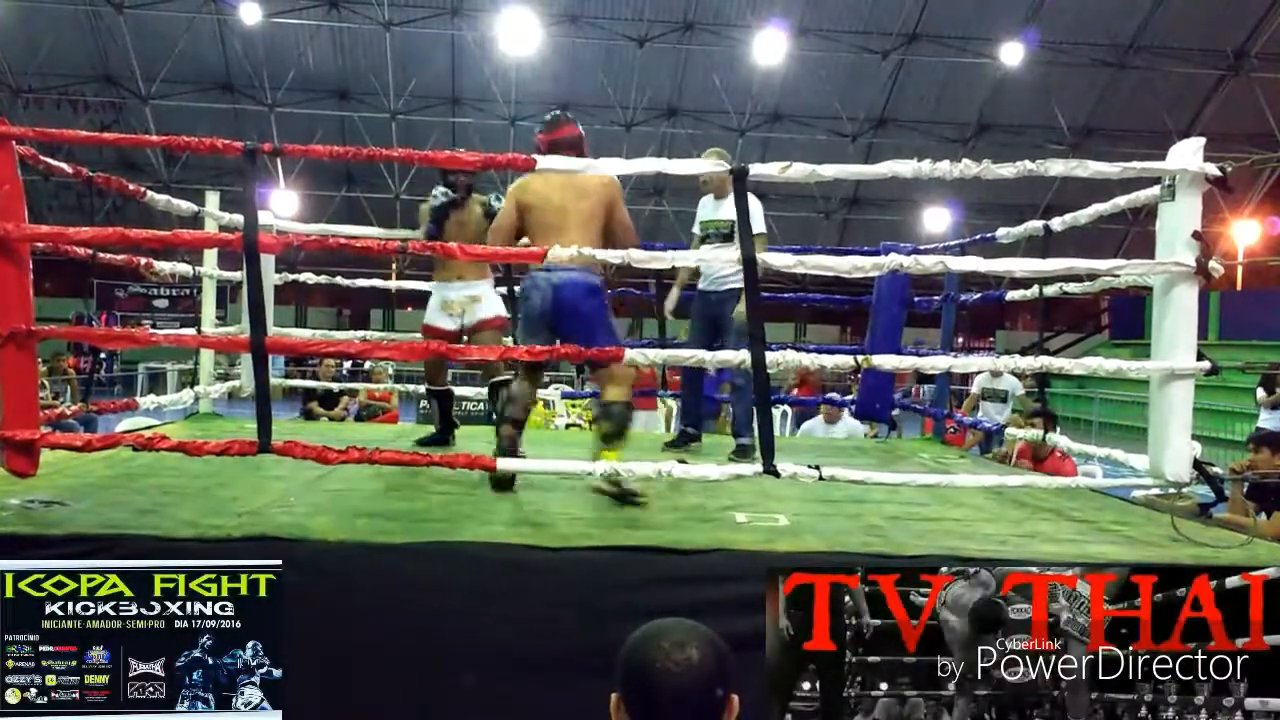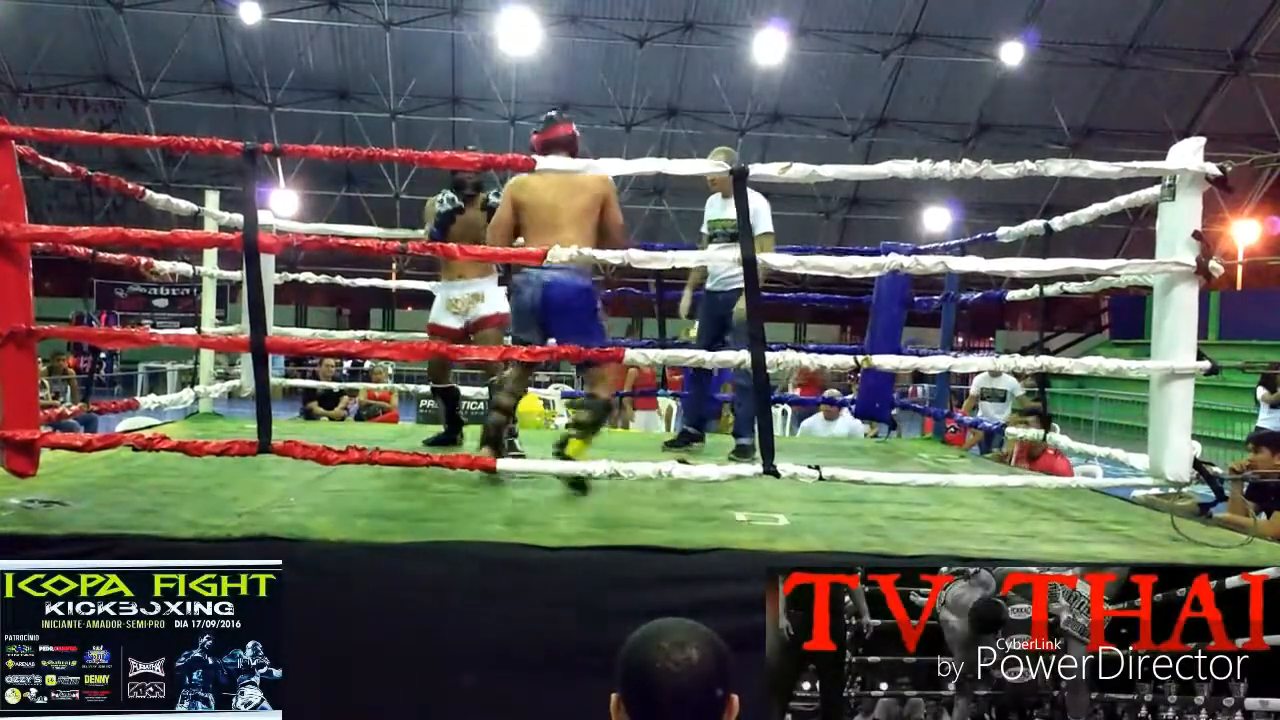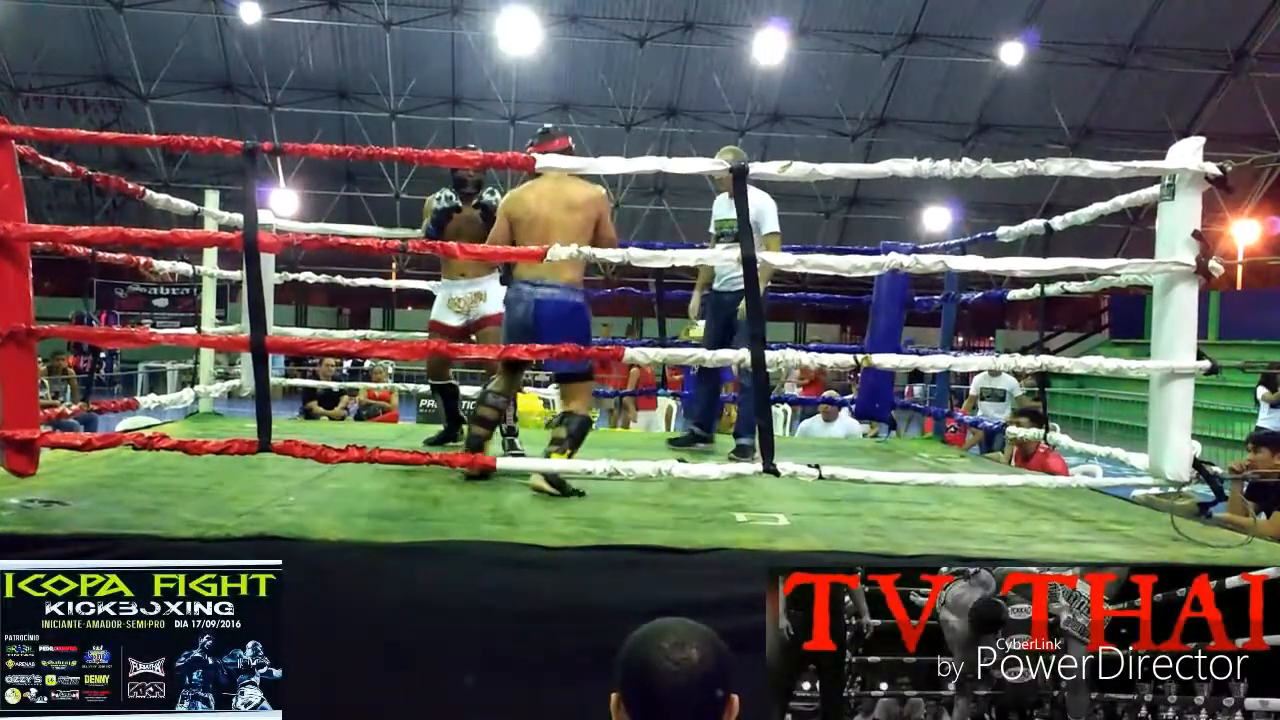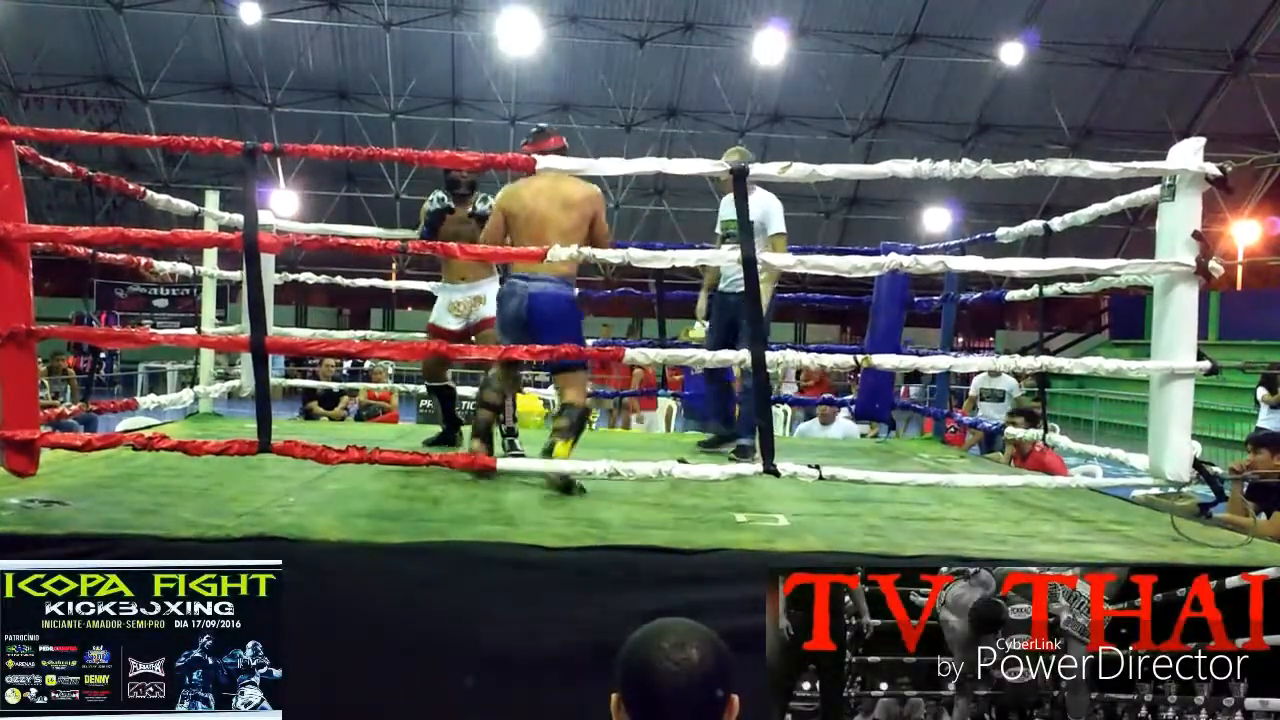
dt=0.1s
person 1, frame 1
left shoulder: (523, 186)
right shoulder: (605, 182)
left elbow: (496, 243)
right elbow: (626, 242)
left hip: (539, 286)
right hip: (583, 287)
left knee: (527, 376)
right knee: (618, 379)
left ankle: (505, 463)
person 1, frame 2
left shoulder: (519, 186)
right shoulder: (599, 180)
left elbow: (493, 241)
right elbow: (615, 238)
left hip: (529, 283)
right hip: (573, 285)
left knee: (522, 368)
right knee: (600, 381)
left ankle: (490, 448)
right ankle: (568, 454)
person 1, frame 3
left shoulder: (515, 199)
right shoulder: (594, 196)
right elbow: (607, 249)
left hip: (522, 297)
right hip: (564, 302)
left knee: (507, 376)
right knee: (579, 397)
left ankle: (473, 453)
right ankle: (550, 470)
person 1, frame 4
left shoulder: (510, 196)
right shoulder: (589, 194)
left elbow: (486, 248)
right elbow: (600, 246)
left hip: (516, 292)
right hip: (558, 297)
left knee: (506, 368)
right knee: (573, 389)
left ankle: (479, 444)
right ankle: (556, 463)
person 2, frame 1
left shoulder: (747, 203)
right shoulder: (703, 204)
left elbow: (759, 254)
left wrist: (747, 298)
right wrist: (676, 289)
left hip: (734, 294)
right hip: (704, 293)
left knee: (737, 368)
right knee: (692, 363)
left ankle: (744, 440)
right ankle: (690, 430)
person 2, frame 2
left shoulder: (754, 202)
right shoulder: (712, 203)
left elbow: (766, 252)
left wrist: (749, 294)
right wrist: (688, 291)
left hip: (741, 295)
right hip: (712, 293)
left knee: (742, 369)
right knee: (700, 363)
left ankle: (745, 440)
right ankle: (692, 430)
person 2, frame 3
left shoulder: (761, 202)
right shoulder: (719, 202)
left elbow: (773, 252)
right wrist: (697, 292)
left hip: (746, 295)
right hip: (718, 294)
left knee: (746, 369)
right knee: (708, 363)
left ankle: (745, 440)
right ankle: (700, 430)
person 2, frame 4
left shoulder: (767, 203)
right shoulder: (725, 202)
left elbow: (780, 253)
left wrist: (765, 293)
right wrist: (704, 293)
right hip: (725, 295)
left knee: (750, 371)
right knee: (713, 364)
left ankle: (745, 439)
right ankle: (723, 431)
person 3, frame 1
left shoulder: (485, 206)
right shoulder: (432, 206)
right wrist: (437, 218)
left hip: (481, 293)
right hip: (445, 295)
left knee: (493, 365)
right knee: (433, 369)
right ankle: (444, 430)
person 3, frame 2
left shoulder: (491, 202)
right shoulder: (436, 205)
right wrist: (440, 222)
left hip: (484, 291)
right hip: (449, 294)
left knee: (495, 365)
right knee: (437, 368)
left ankle: (510, 438)
right ankle: (452, 429)
person 3, frame 3
left shoulder: (490, 201)
right shoulder: (435, 203)
left wrist: (492, 216)
right wrist: (438, 219)
left hip: (485, 289)
right hip: (450, 292)
right knee: (436, 366)
left ankle: (510, 436)
right ankle: (453, 426)
person 3, frame 4
left shoulder: (486, 205)
right shoulder: (432, 206)
left wrist: (489, 221)
right wrist: (432, 221)
left hip: (485, 292)
right hip: (449, 296)
right knee: (432, 367)
left ankle: (510, 439)
right ankle: (451, 428)
